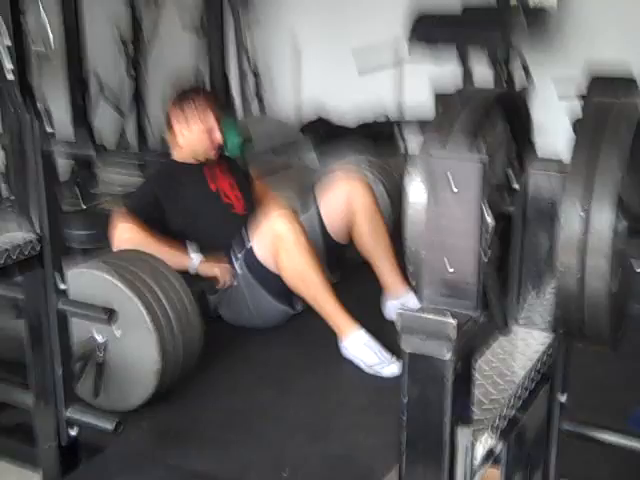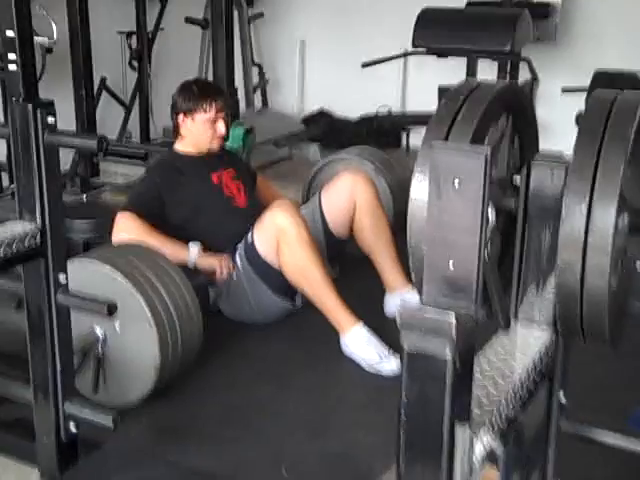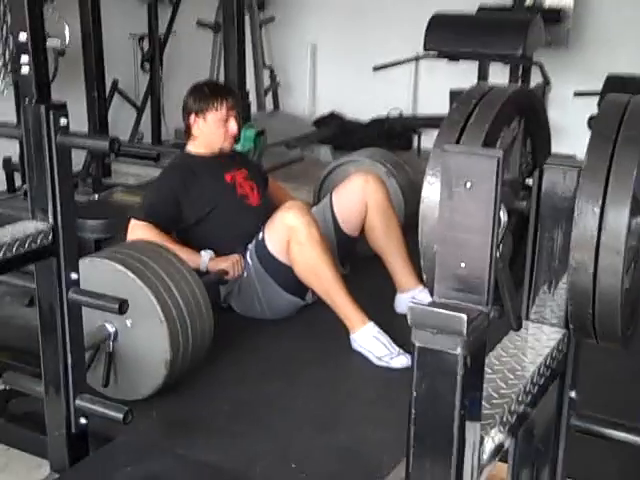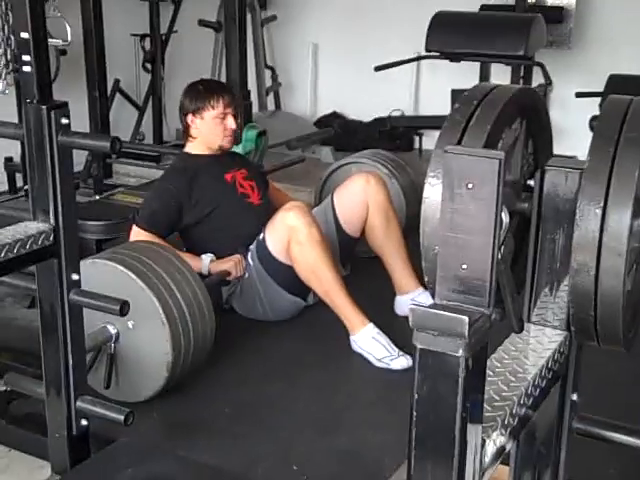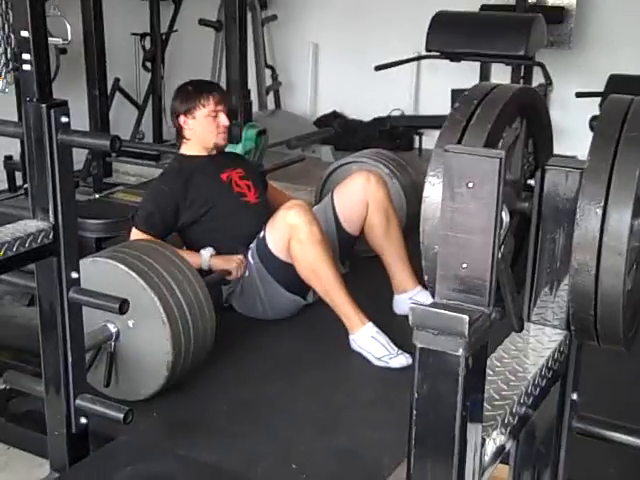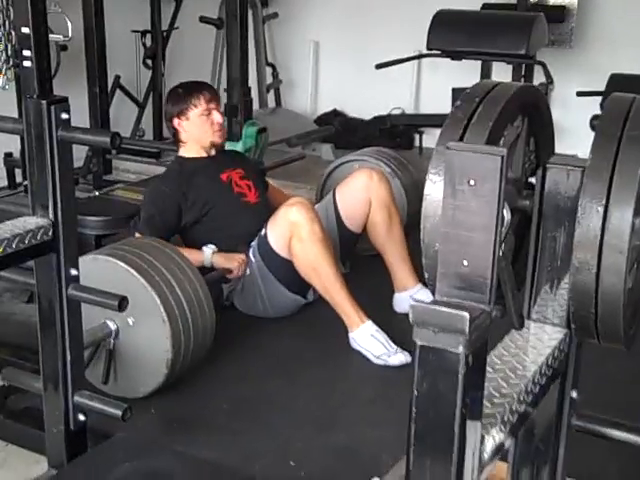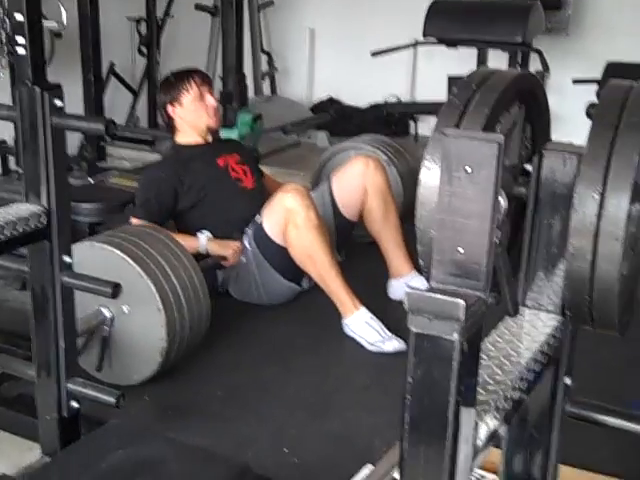
dt=0.1s
person 1, frame 1
left shoulder: (220, 162)
right shoulder: (160, 187)
left elbow: (255, 187)
right elbow: (123, 237)
left wrist: (294, 229)
right wrist: (197, 262)
left hip: (282, 261)
left knee: (350, 187)
right knee: (280, 222)
left ankle: (399, 296)
right ankle: (351, 336)
person 1, frame 2
left shoulder: (223, 157)
right shoulder: (162, 178)
left elbow: (258, 184)
right elbow: (124, 232)
left wrist: (298, 221)
right wrist: (196, 255)
left hip: (289, 259)
right hip: (239, 282)
left knee: (353, 184)
right knee: (283, 216)
left ankle: (400, 293)
right ankle: (352, 333)
person 1, frame 3
left shoulder: (235, 159)
right shoulder: (175, 180)
right elbow: (137, 238)
left wrist: (312, 222)
right wrist: (205, 261)
left hip: (294, 257)
right hip: (249, 280)
left knee: (364, 185)
right knee: (294, 216)
left ankle: (410, 292)
right ankle: (361, 330)
person 1, frame 4
left shoulder: (234, 161)
right shoulder: (176, 183)
right elbow: (139, 245)
left wrist: (312, 223)
right wrist: (207, 264)
left hip: (300, 260)
right hip: (251, 282)
left knee: (366, 185)
right knee: (295, 216)
left ankle: (410, 294)
right ankle: (362, 332)
person 1, frame 5
left shoulder: (234, 161)
right shoulder: (171, 183)
left wrist: (313, 221)
right wrist: (208, 260)
left hip: (295, 256)
right hip: (251, 280)
left knee: (365, 184)
right knee: (295, 215)
left ankle: (408, 293)
right ankle: (360, 330)
person 1, frame 6
left shoulder: (235, 160)
right shoulder: (171, 185)
left wrist: (313, 222)
right wrist: (211, 257)
left hip: (299, 256)
right hip: (252, 278)
left knee: (368, 181)
right knee: (297, 212)
left ankle: (408, 291)
right ankle: (360, 328)
person 1, frame 7
left shoulder: (232, 148)
right shoulder: (165, 173)
left wrist: (313, 204)
right wrist: (206, 243)
left hip: (293, 244)
right hip: (247, 266)
left knee: (364, 169)
right knee: (292, 198)
left ankle: (403, 279)
right ankle: (354, 317)
